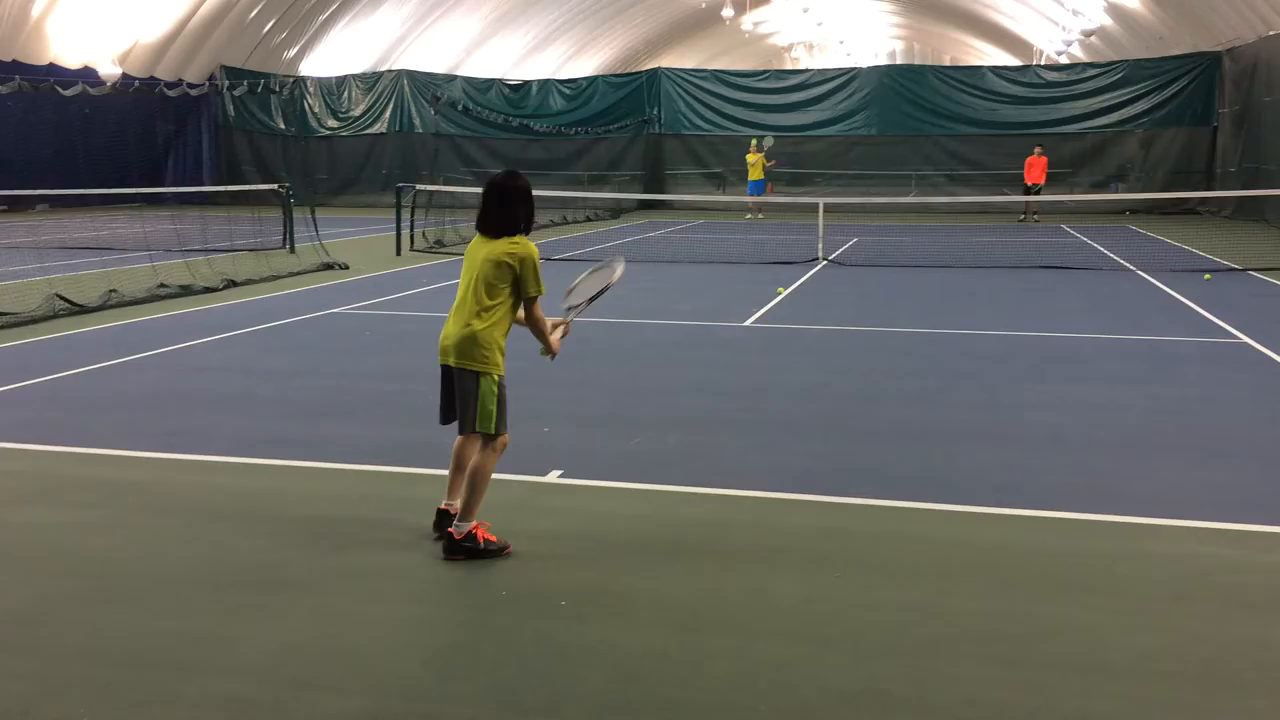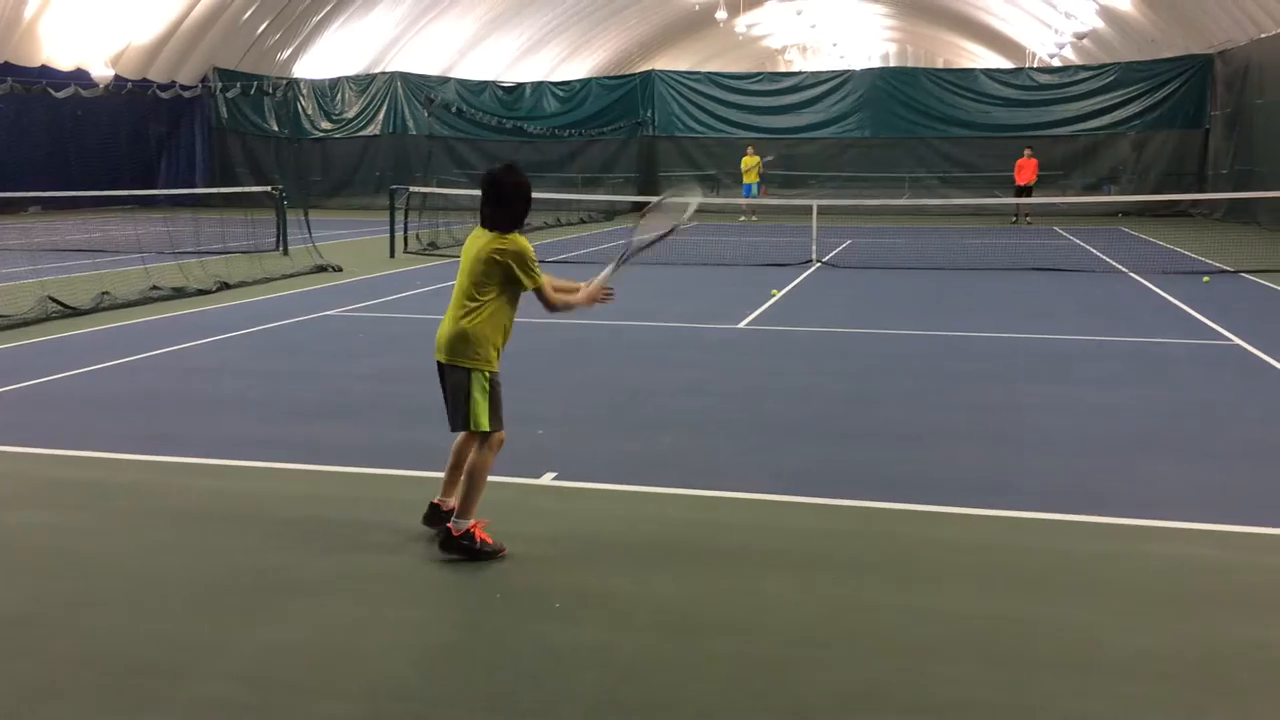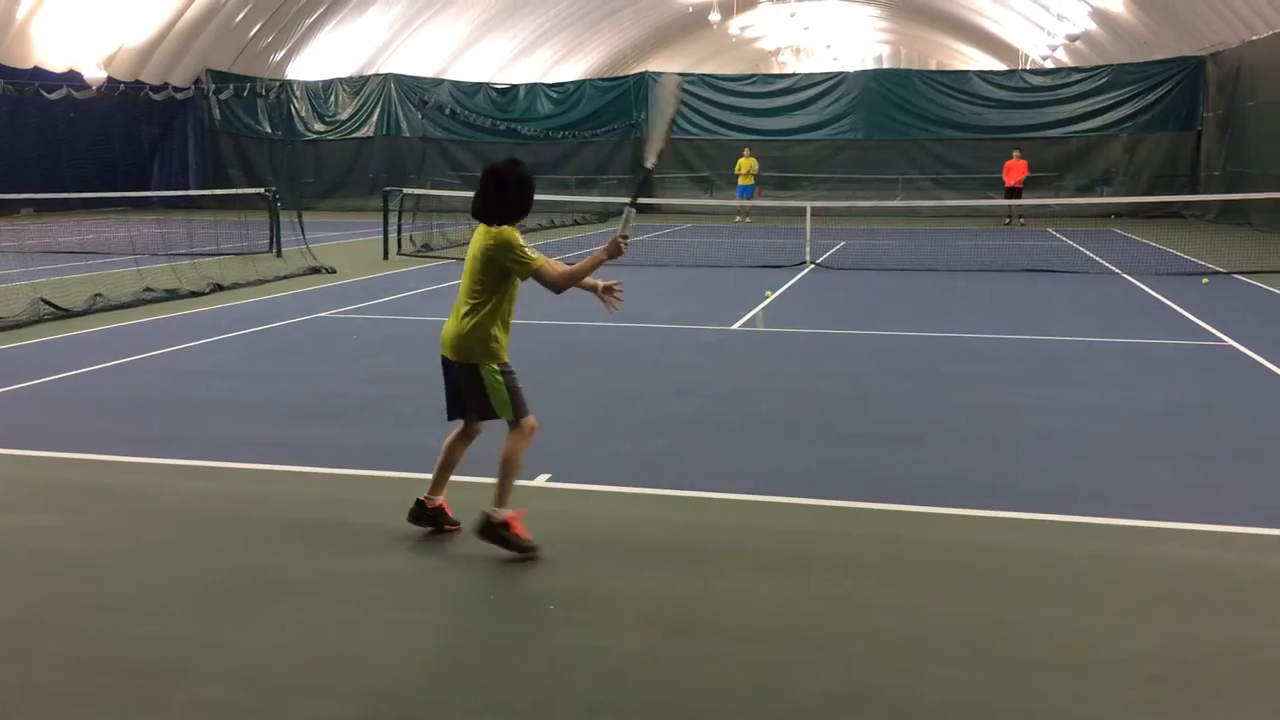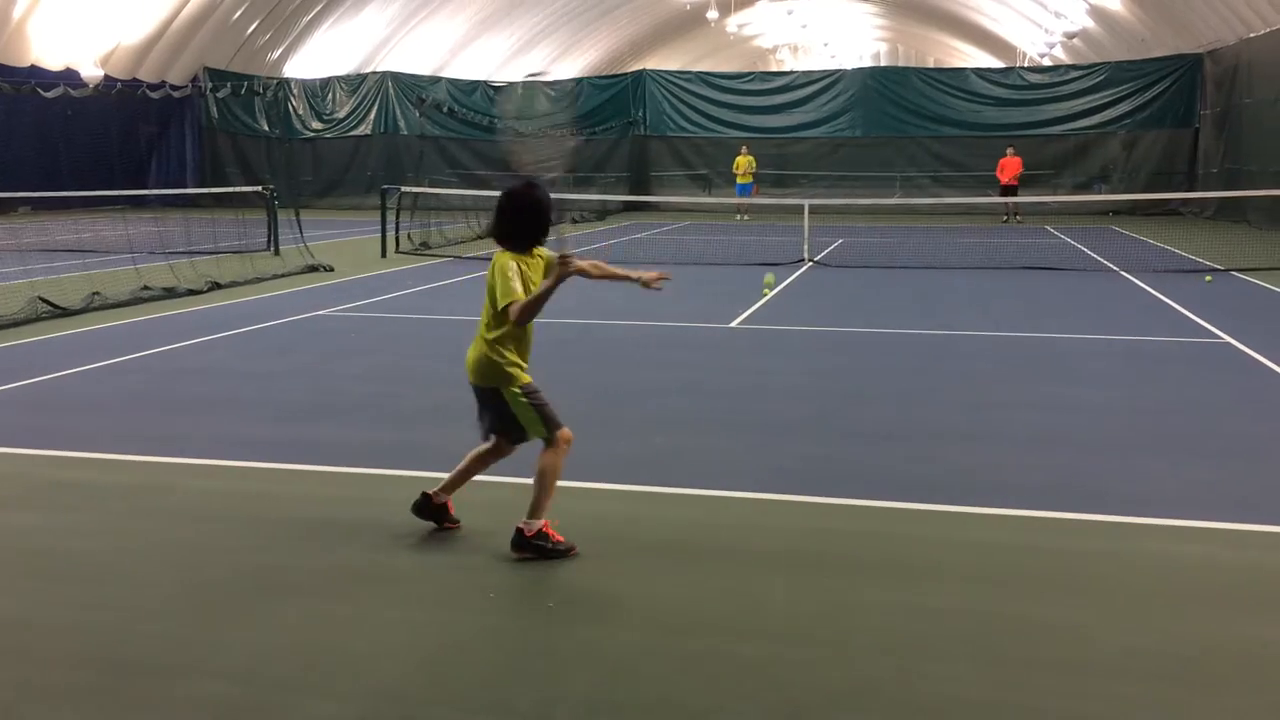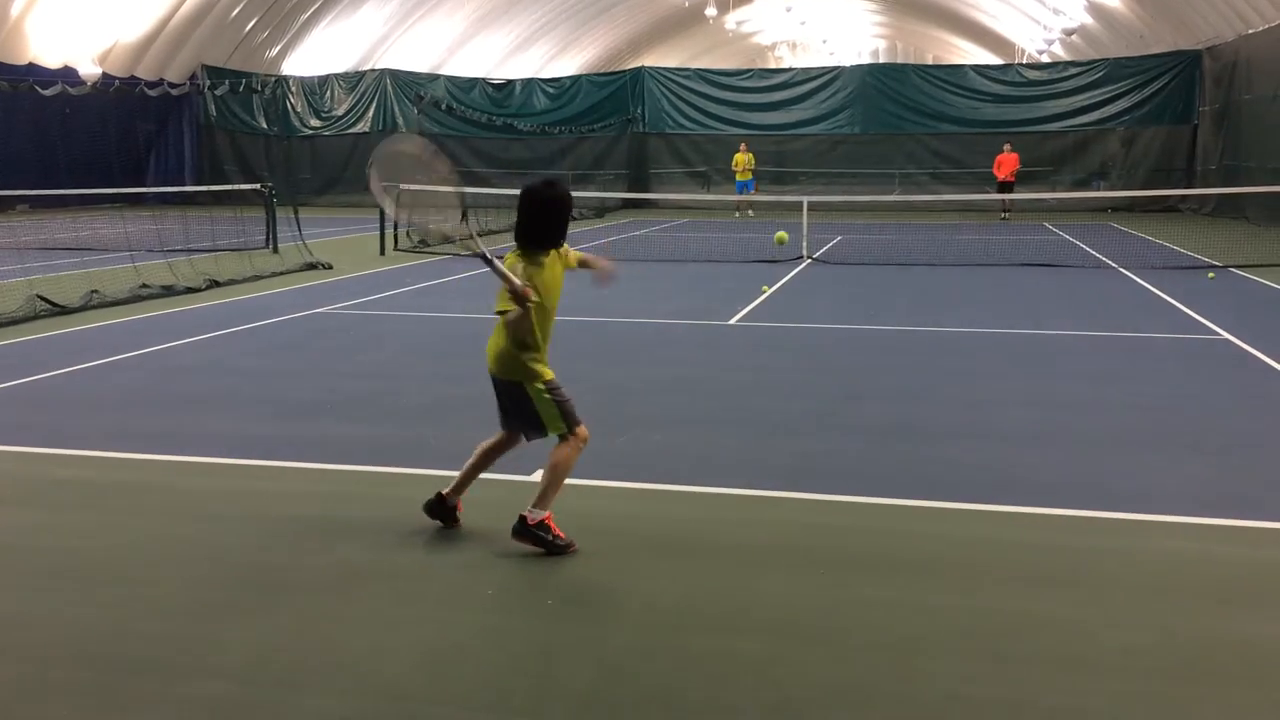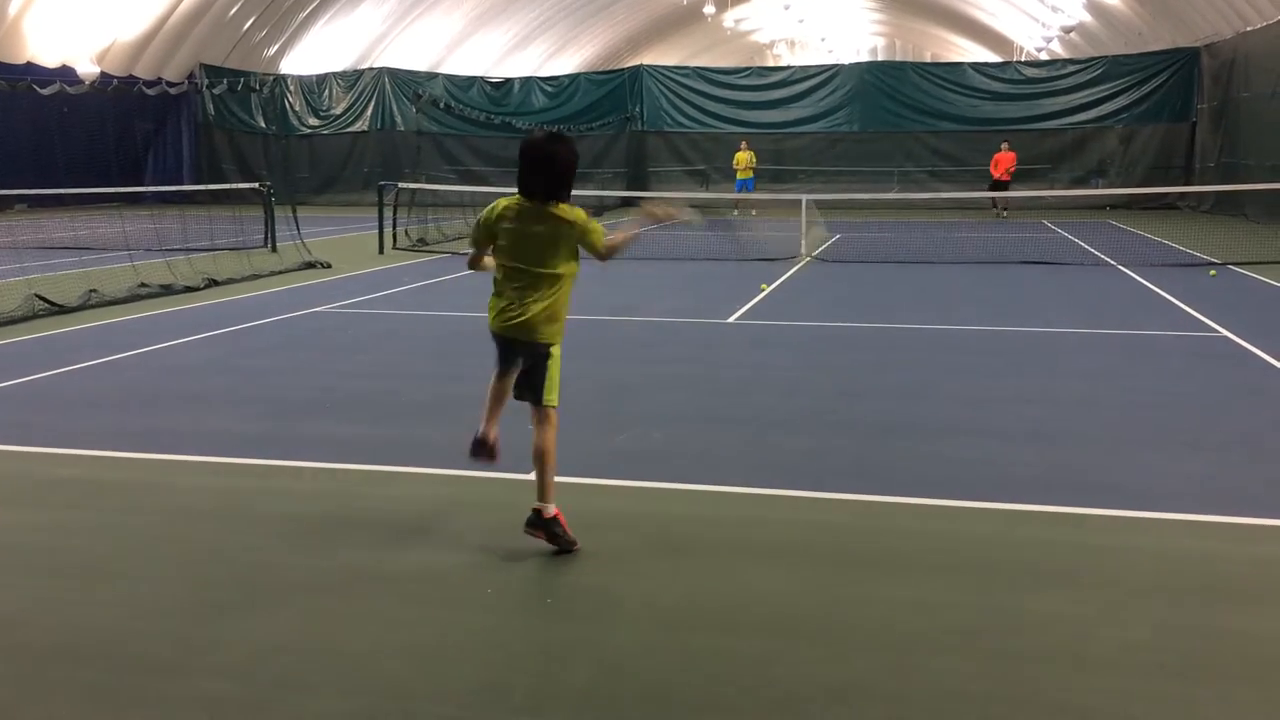
dt=0.2s
person 1, frame 1
left shoulder: (478, 244)
right shoulder: (524, 251)
right elbow: (534, 314)
left wrist: (536, 322)
right wrist: (550, 341)
left hip: (452, 345)
right hip: (478, 353)
left knee: (470, 432)
right knee: (494, 439)
left ankle: (449, 508)
right ankle: (462, 533)
person 1, frame 2
left shoulder: (480, 237)
right shoulder: (513, 246)
left elbow: (535, 279)
right elbow: (551, 302)
left wrist: (578, 288)
right wrist: (584, 298)
left hip: (451, 345)
right hip: (473, 351)
left knee: (474, 430)
right knee: (490, 438)
left ankle: (443, 506)
right ankle: (459, 528)
person 1, frame 3
left shoulder: (494, 233)
right shoulder: (503, 237)
left elbow: (544, 265)
right elbow: (555, 282)
left wrist: (594, 286)
right wrist: (603, 257)
left hip: (460, 343)
right hip: (478, 347)
left knee: (470, 425)
right knee: (523, 425)
left ankle: (430, 503)
right ankle: (499, 517)
person 1, frame 4
left shoulder: (537, 256)
right shoulder: (507, 263)
left elbow: (590, 268)
right elbow: (519, 318)
left wrist: (635, 277)
right wrist: (554, 282)
left hip: (495, 368)
right hip: (499, 370)
left knee: (501, 444)
right knee: (558, 438)
left ankle: (435, 498)
right ankle: (532, 529)
person 1, frame 5
left shoulder: (555, 253)
right shoulder: (523, 267)
left elbow: (574, 257)
right elbow: (511, 329)
left wrist: (594, 263)
right wrist: (522, 308)
left hip: (505, 363)
right hip: (522, 367)
left knee: (511, 436)
right knee: (575, 436)
left ankle: (446, 499)
right ankle: (535, 520)
person 1, frame 6
left shoulder: (502, 210)
right shoulder: (569, 218)
left elbow: (475, 258)
right elbow: (605, 249)
right wrist: (645, 219)
left hip: (502, 319)
right hip: (539, 328)
left knee: (505, 370)
right knee: (544, 418)
left ankle: (485, 434)
right ankle: (544, 512)
